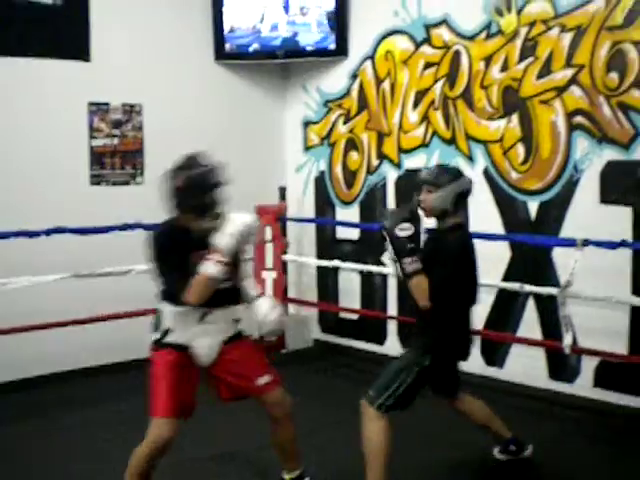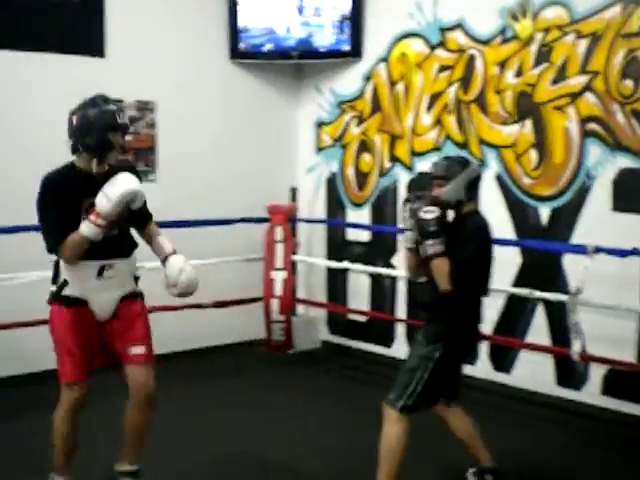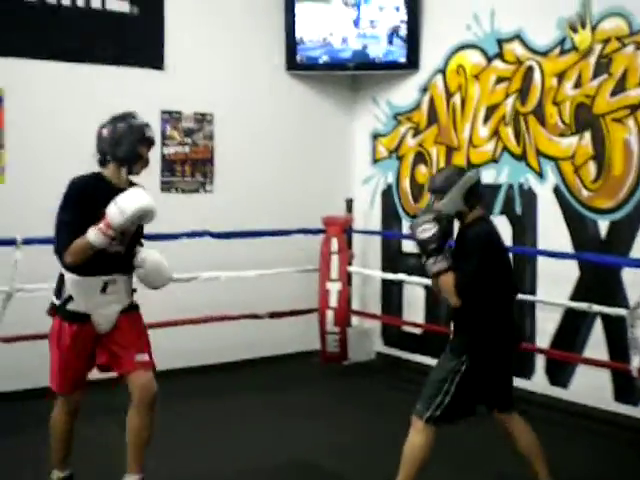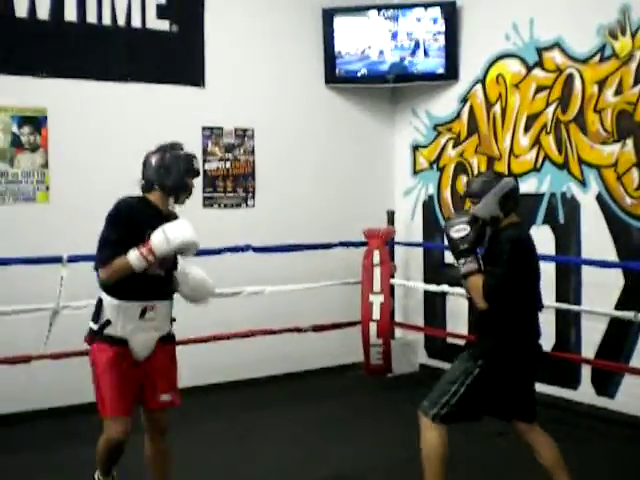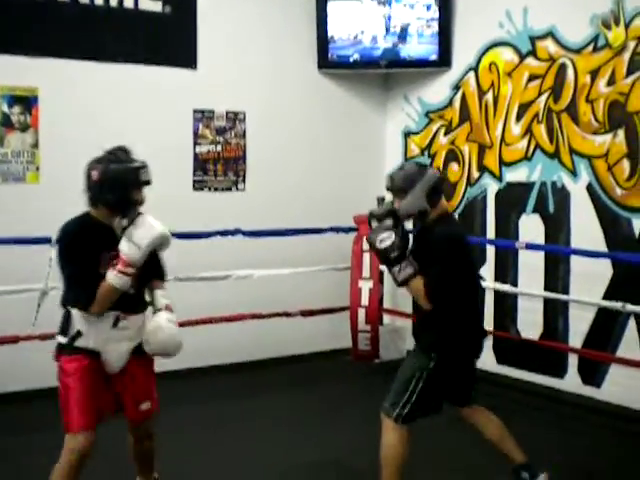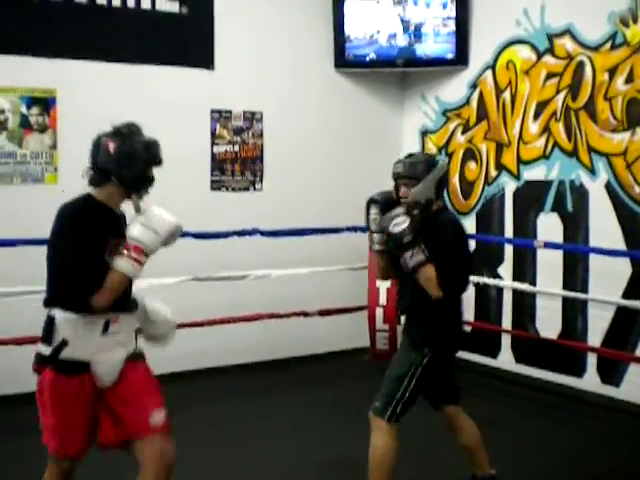
dt=0.4s
person 1, frame 1
left shoulder: (224, 225)
right shoulder: (165, 236)
right elbow: (193, 297)
left wrist: (256, 297)
right wrist: (223, 247)
left hip: (223, 334)
right hip: (178, 341)
left knee: (280, 405)
right knee: (161, 435)
person 1, frame 2
left shoulder: (123, 177)
right shoulder: (57, 184)
left elbow: (143, 222)
right elbow: (67, 252)
left wrist: (171, 256)
right wrist: (103, 212)
left hip: (122, 294)
right hip: (75, 299)
left knee: (144, 387)
right knee: (73, 395)
person 1, frame 3
left shoulder: (133, 193)
right shoulder: (81, 190)
right elbow: (70, 256)
left wrist: (142, 258)
right wrist: (111, 221)
left hip: (120, 307)
right hip: (77, 309)
left knee: (145, 391)
right knee: (69, 399)
person 1, frame 4
left shoulder: (173, 222)
right shoulder: (126, 210)
right elbow: (106, 272)
left wrist: (187, 277)
right wrist: (154, 247)
left hip: (157, 333)
right hip: (114, 333)
left knee: (157, 424)
right knee: (118, 430)
person 1, frame 5
left shoulder: (136, 225)
right shoulder: (74, 234)
left elbow: (154, 275)
right elbow: (94, 305)
left wrist: (163, 310)
right wrist: (129, 258)
left hip: (129, 344)
right hip: (83, 348)
left knee: (143, 427)
right knee: (79, 445)
person 1, frame 6
left shoulder: (117, 218)
right shoulder: (75, 215)
right elbow: (96, 297)
left wrist: (139, 307)
right wrist: (141, 246)
left hip: (121, 354)
right hip: (71, 359)
person 2, frame 1
left shoulder: (455, 243)
right shoulder: (442, 234)
left elbow: (426, 299)
right elbow: (412, 280)
left wrist: (409, 252)
right wrist: (400, 238)
left hip: (436, 340)
right hip: (440, 336)
left knee: (372, 407)
right knee: (452, 395)
right ankle: (512, 443)
person 2, frame 2
left shoulder: (473, 228)
right shoulder: (456, 224)
left elbow: (447, 283)
right elbow: (415, 271)
left wrist: (431, 235)
right wrist: (415, 227)
left hip: (447, 332)
right hip: (446, 328)
left knee: (394, 410)
right knee: (442, 403)
person 2, frame 3
left shoulder: (478, 236)
right shoulder: (478, 230)
left elbow: (456, 296)
right elbow: (456, 283)
left wrist: (432, 252)
right wrist: (438, 245)
left hip: (475, 342)
right hip: (496, 339)
left knee: (422, 420)
right knee: (506, 414)
person 2, frame 4
left shoulder: (511, 241)
right shoulder: (513, 236)
left elbow: (484, 299)
right elbow: (487, 288)
left wrist: (464, 252)
right wrist: (471, 247)
left hip: (495, 347)
right hip: (520, 346)
left knee: (431, 417)
right knee: (526, 424)
person 2, frame 5
left shoulder: (442, 237)
right shoulder: (435, 227)
left elbow: (429, 300)
right elbow: (412, 278)
left wrist: (395, 257)
right wrist: (391, 243)
left hip: (442, 337)
right hip: (462, 333)
left knee: (393, 418)
right knee: (467, 407)
person 2, frame 6
left shoulder: (448, 227)
right shoulder: (411, 220)
left elbow: (438, 290)
right elbow: (383, 273)
left wrist: (409, 245)
right wrist: (378, 230)
left hip: (434, 332)
right hip: (421, 330)
left knee: (381, 418)
right knee: (449, 408)
